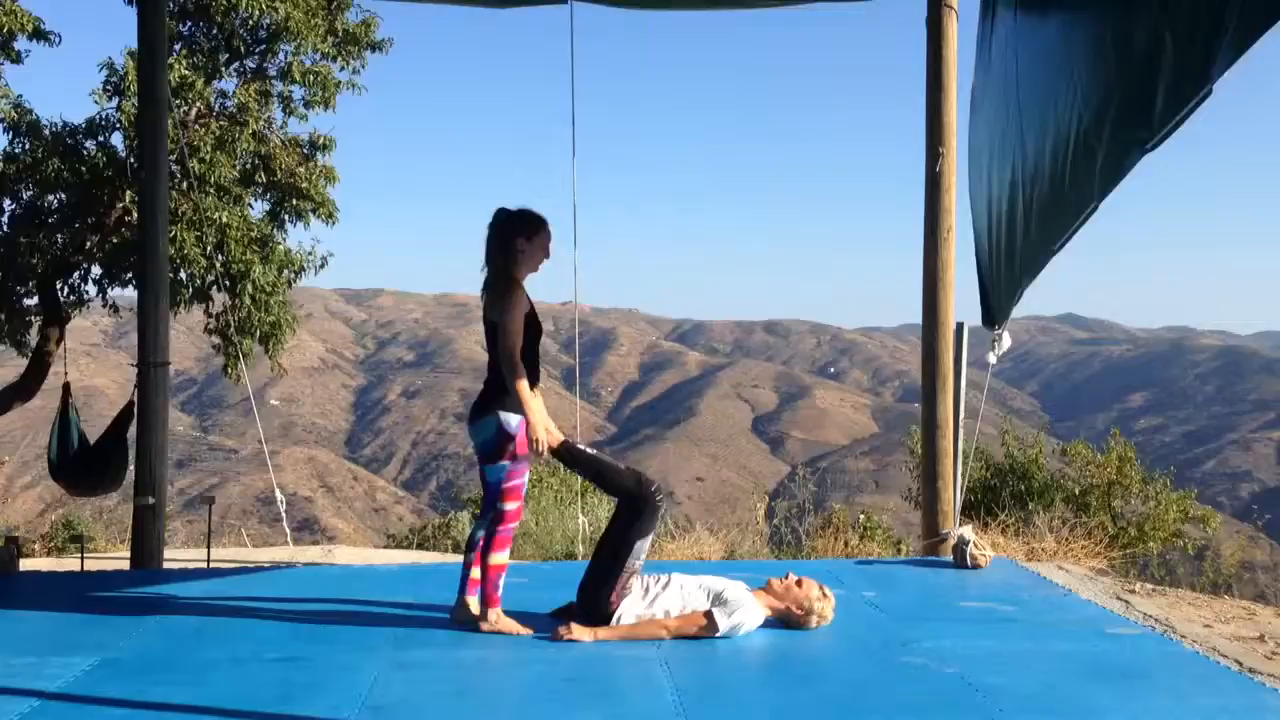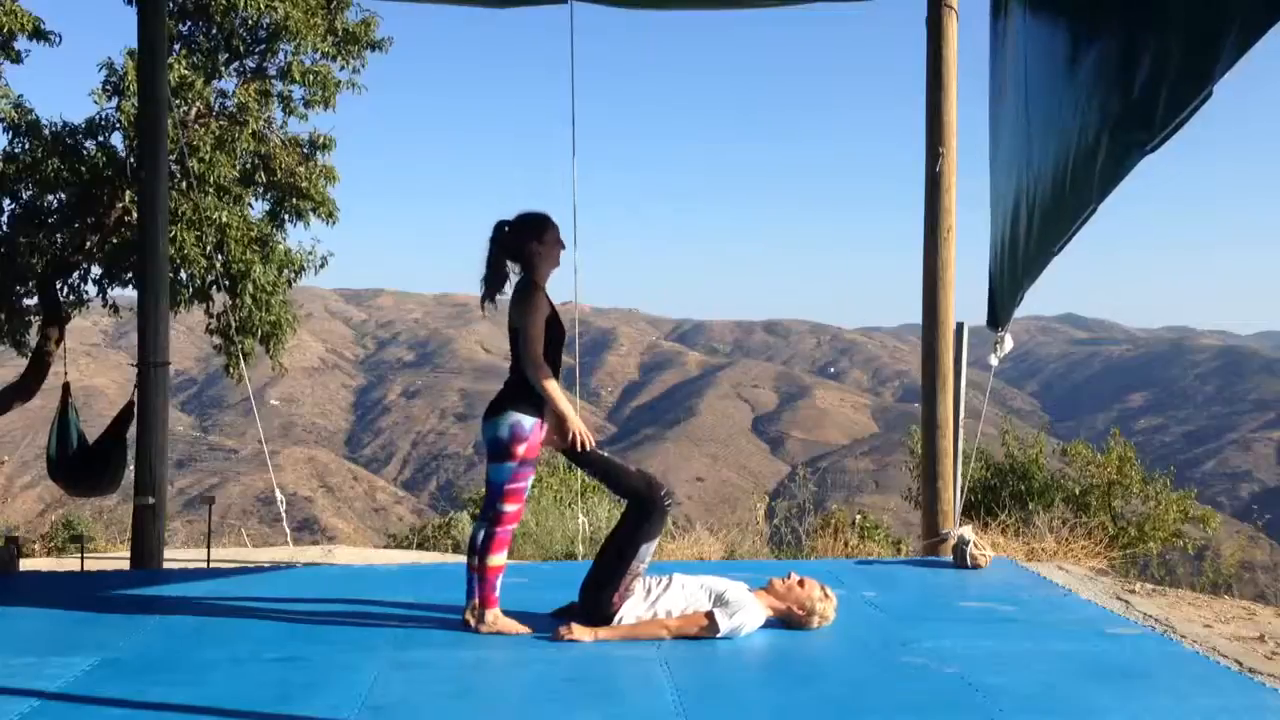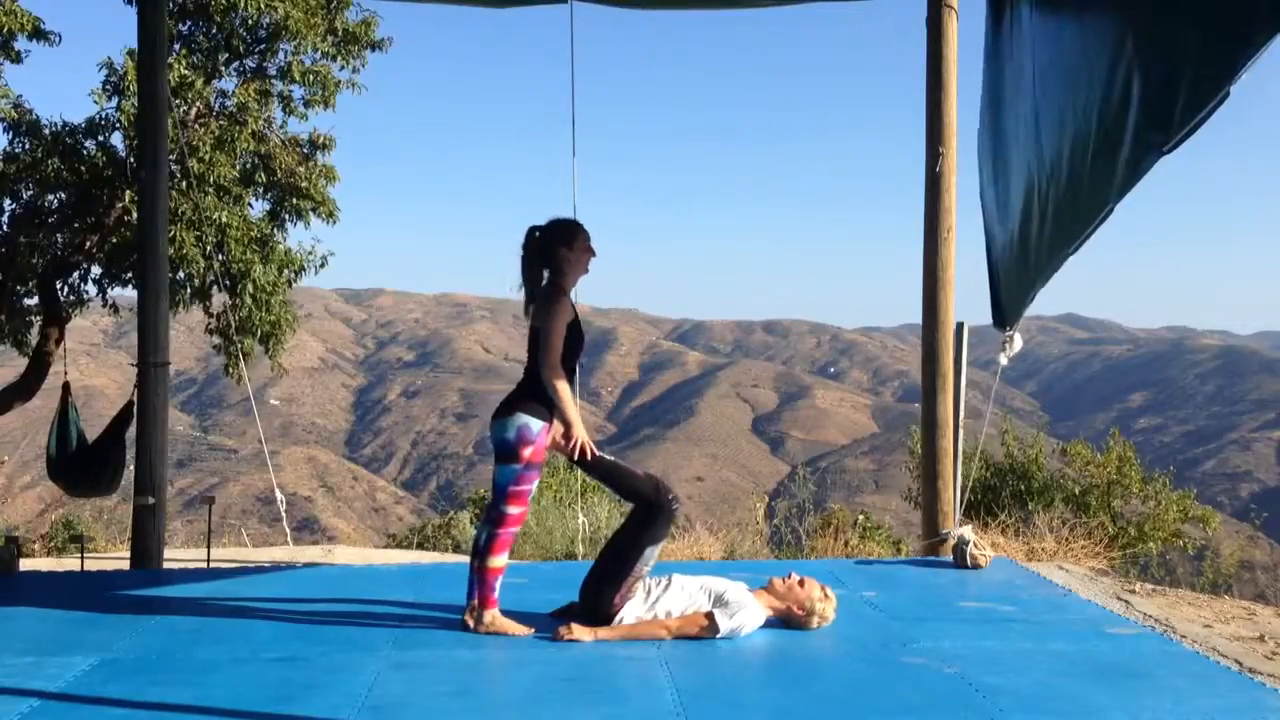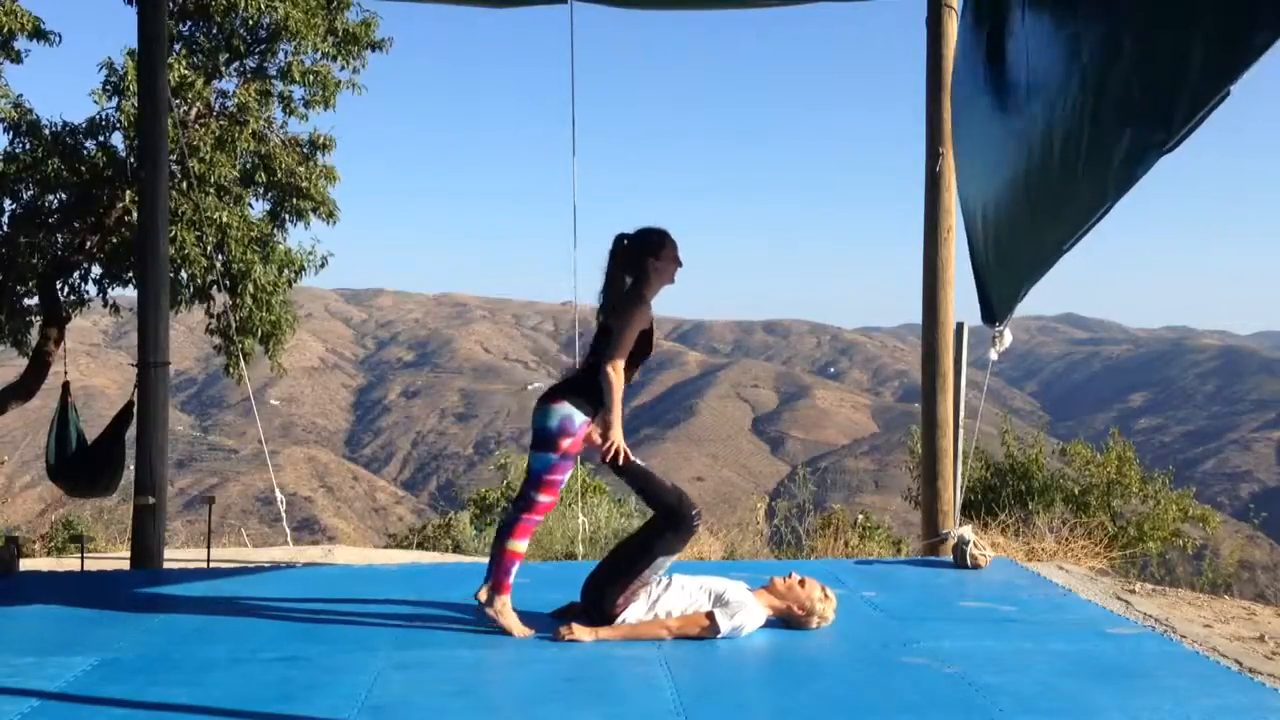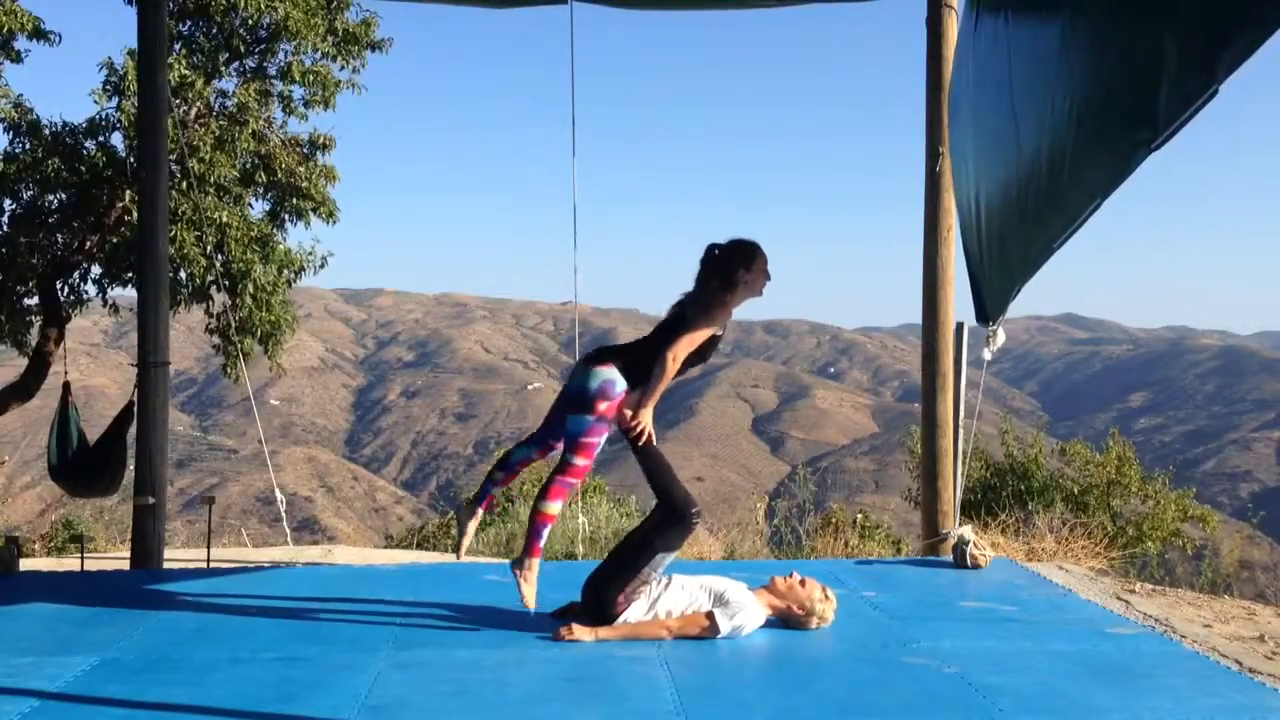
dt=0.5s
person 1, frame 1
left shoulder: (501, 288)
right shoulder: (511, 290)
right elbow: (511, 360)
left wrist: (539, 416)
right wrist: (533, 418)
left hip: (493, 412)
right hip: (503, 415)
left knee: (492, 511)
right knee: (505, 515)
left ankle: (469, 600)
right ankle: (490, 612)
person 1, frame 2
left shoulder: (529, 293)
right shoulder: (532, 294)
right elbow: (534, 364)
left wrist: (554, 415)
right wrist: (569, 414)
left hip: (512, 414)
right hip: (517, 418)
left knee: (493, 514)
right knee: (505, 516)
left ankle: (476, 605)
right ankle: (489, 613)
person 1, frame 3
left shoulder: (550, 297)
right shoulder: (557, 299)
right elbow: (551, 369)
left wrist: (562, 422)
right wrist: (572, 423)
left hip: (520, 416)
right hip: (528, 420)
left knee: (501, 515)
right knee: (510, 518)
left ankle: (478, 606)
right ankle: (487, 613)
person 1, frame 4
left shoulder: (627, 300)
right shoulder: (638, 306)
right elbow: (612, 367)
left wrist: (600, 419)
right wrist: (615, 426)
left hip: (563, 406)
right hip: (568, 412)
left knee: (529, 501)
right knee: (536, 505)
left ankle: (492, 589)
right ankle: (499, 599)
person 1, frame 5
left shoulder: (707, 299)
right shoulder: (721, 311)
right elbow: (673, 355)
left wrist: (637, 397)
right wrist: (647, 407)
left hip: (601, 368)
right hip: (607, 379)
left knee: (541, 443)
right knee: (570, 471)
left ankle: (475, 508)
right ankle: (528, 561)
person 2, frame 1
left shoulder: (745, 614)
right shoulder: (743, 594)
left elbow: (670, 627)
left wrist: (595, 633)
left hip: (611, 608)
right hip: (613, 604)
left knee: (645, 494)
left ankle: (556, 444)
person 2, frame 2
left shoulder: (745, 616)
right shoulder: (745, 597)
left elbow: (670, 628)
left wrist: (595, 633)
left hip: (613, 607)
right hip: (623, 598)
left knee: (653, 497)
person 2, frame 3
left shoulder: (746, 616)
right shoulder: (743, 596)
left elbow: (671, 629)
left wrist: (595, 634)
left hip: (614, 607)
right hip: (613, 603)
left knee: (660, 500)
person 2, frame 4
left shoulder: (746, 616)
right shoulder: (744, 597)
left elbow: (671, 628)
left wrist: (596, 633)
left hip: (615, 606)
right hip: (614, 602)
left knee: (683, 516)
person 2, frame 5
left shoulder: (746, 616)
right shoulder: (744, 598)
left elbow: (671, 628)
left wrist: (596, 633)
left hip: (615, 606)
right hip: (615, 604)
left knee: (683, 513)
